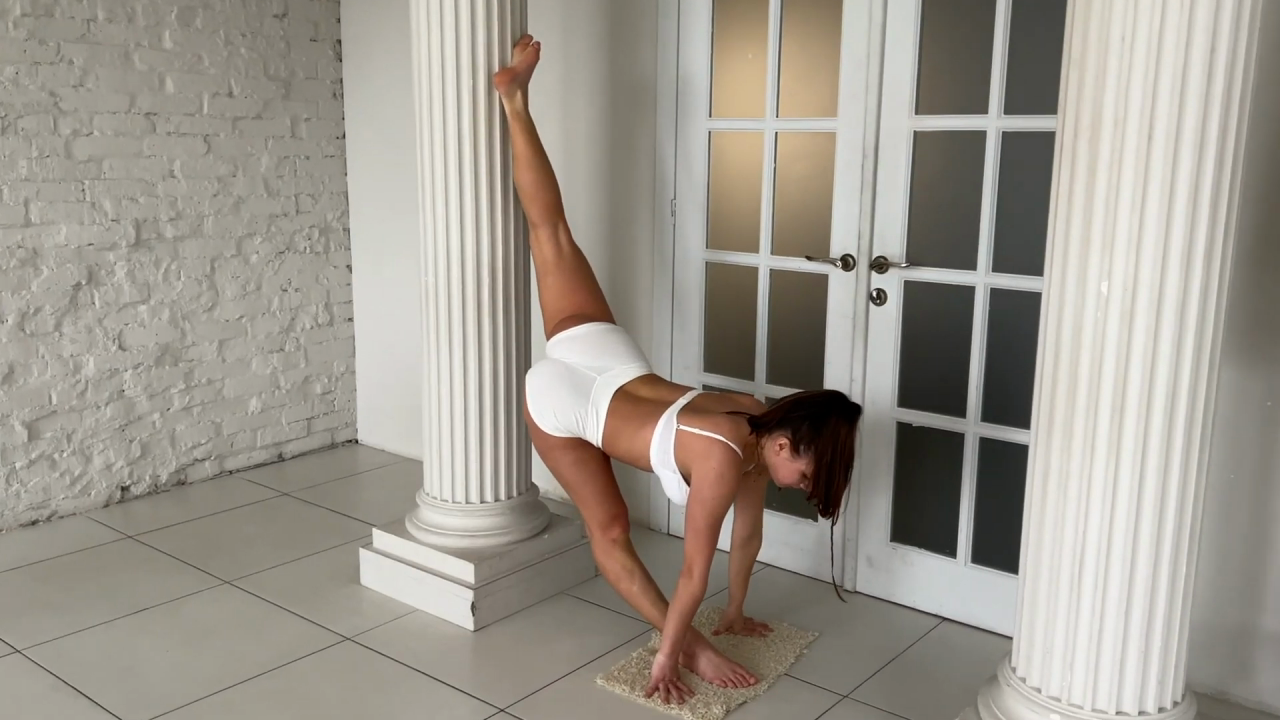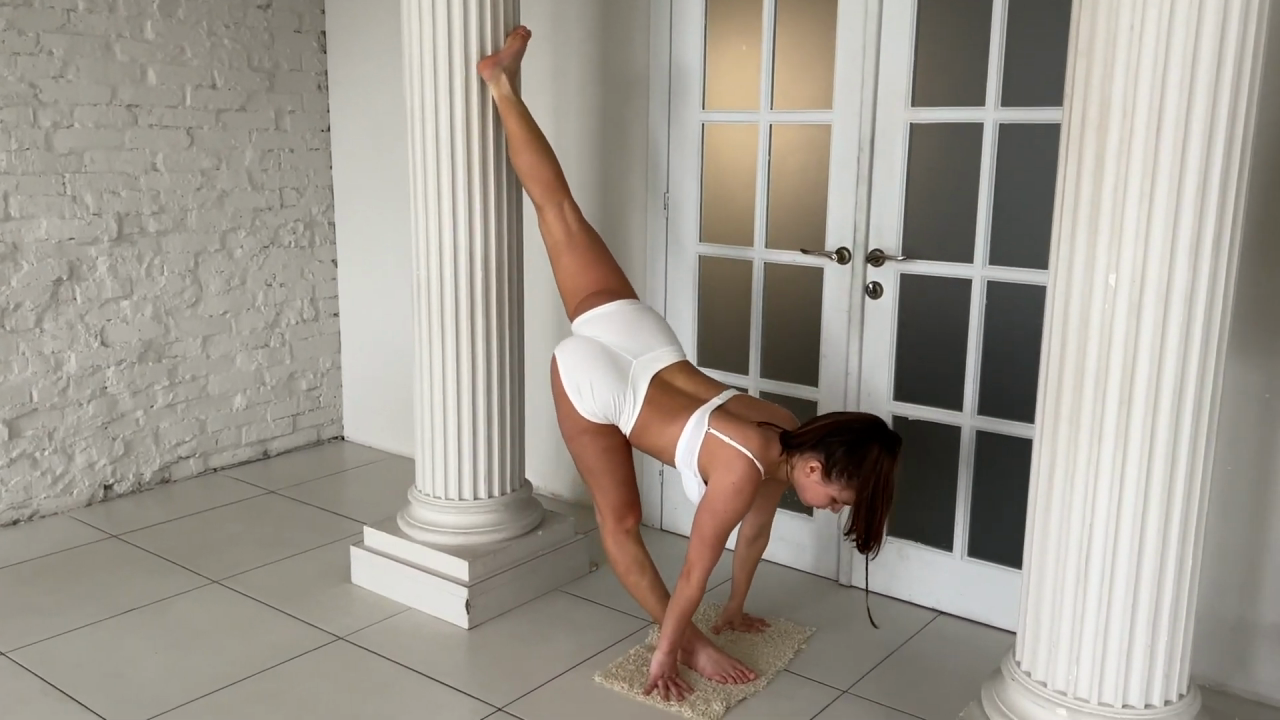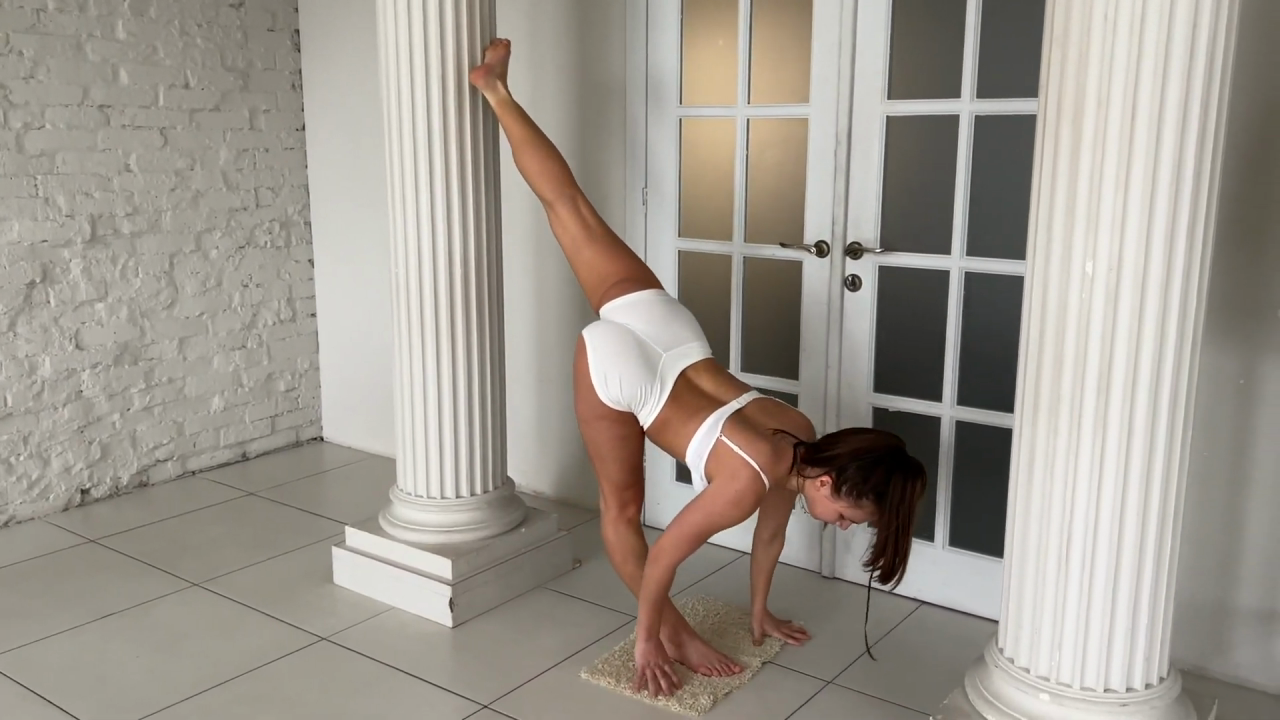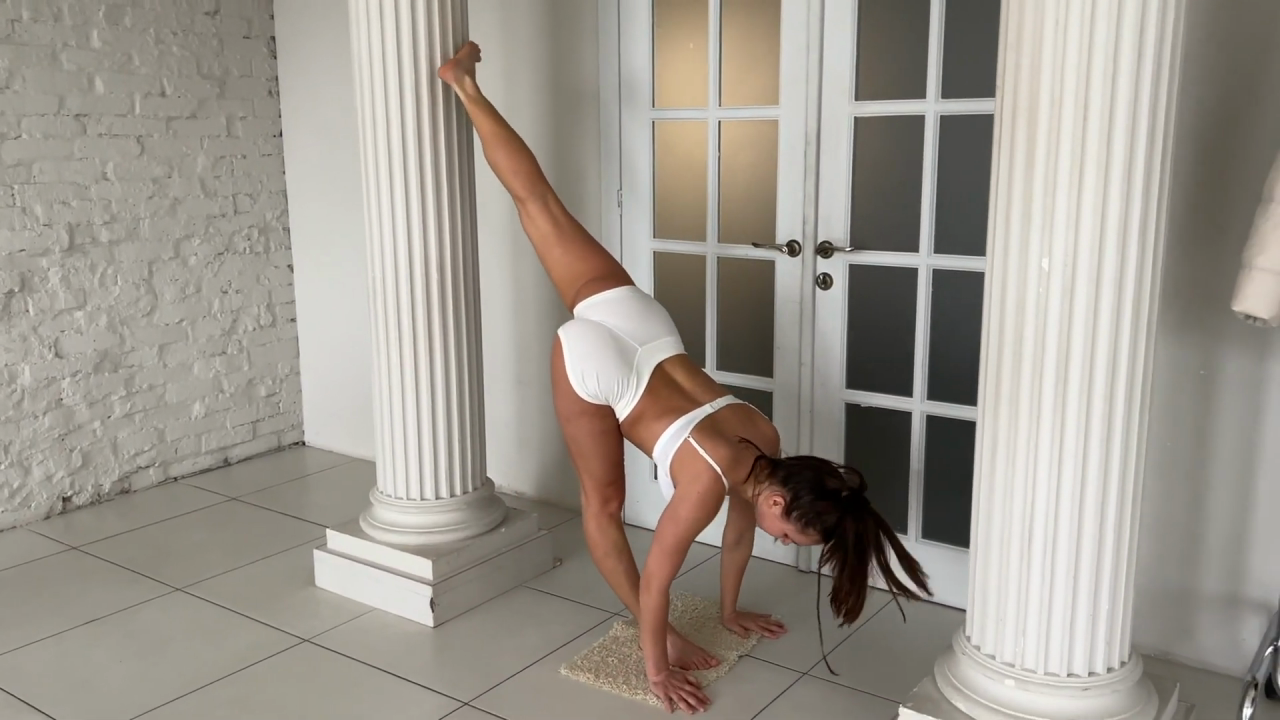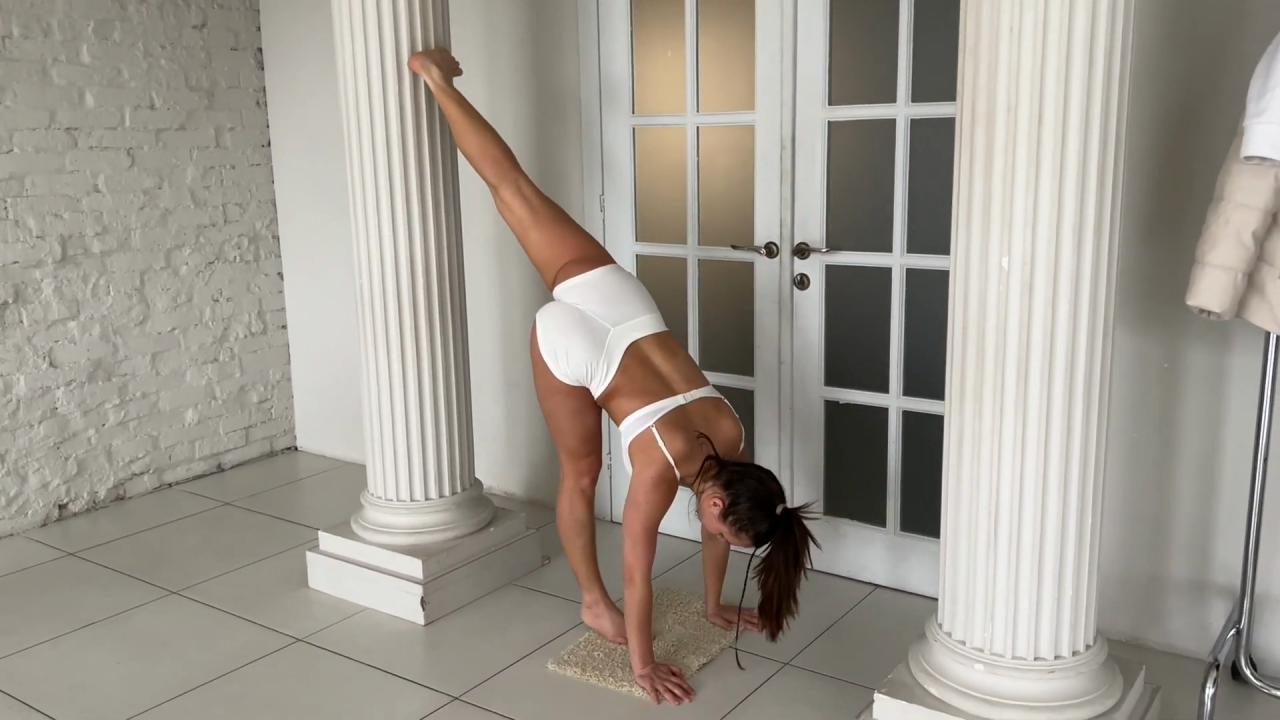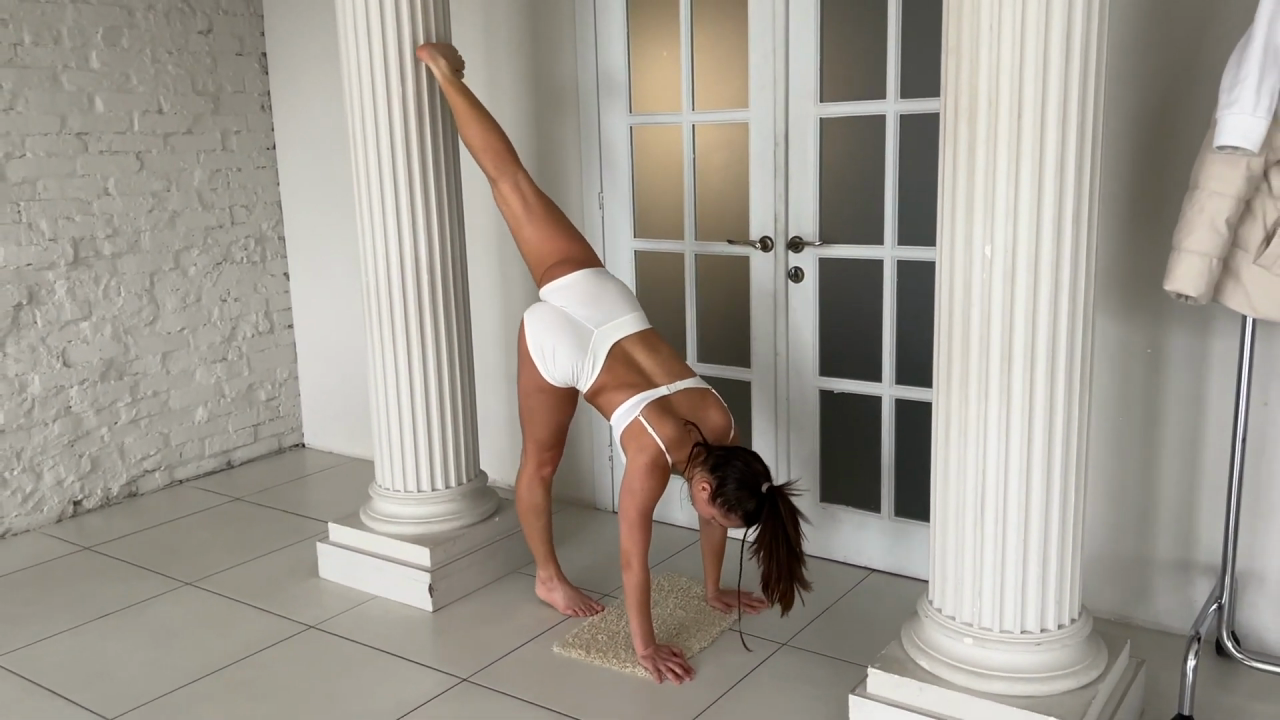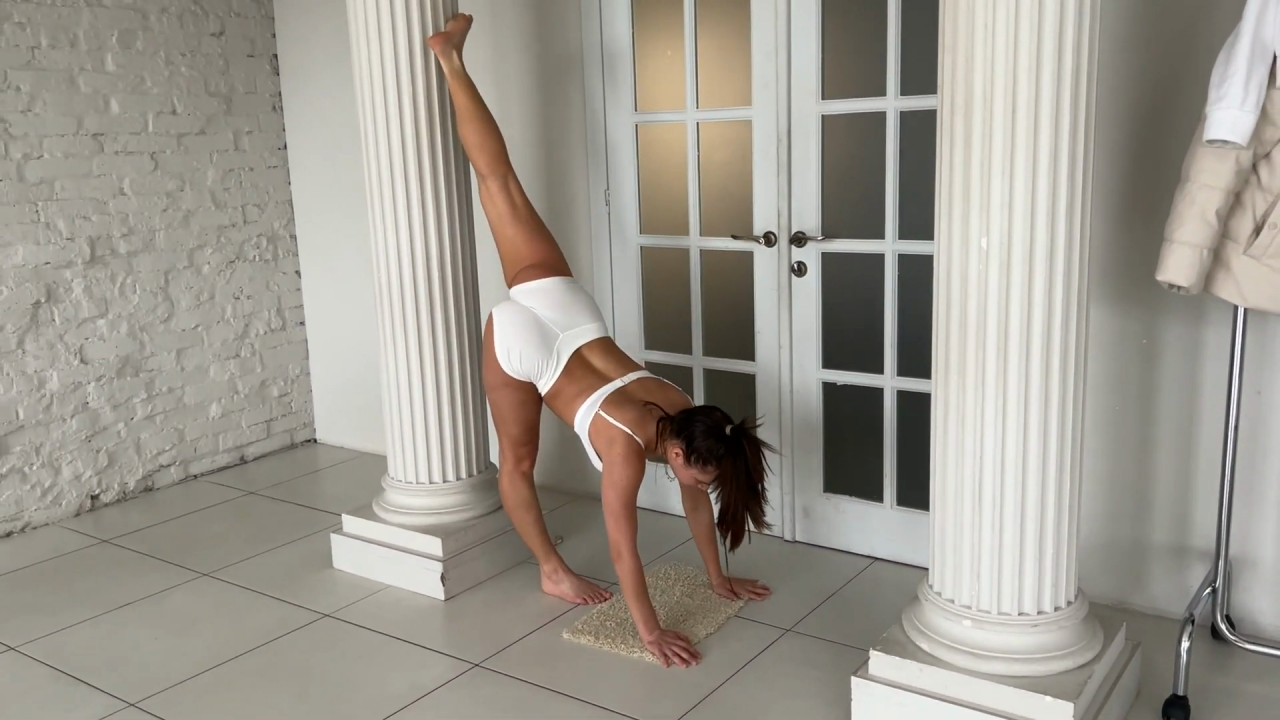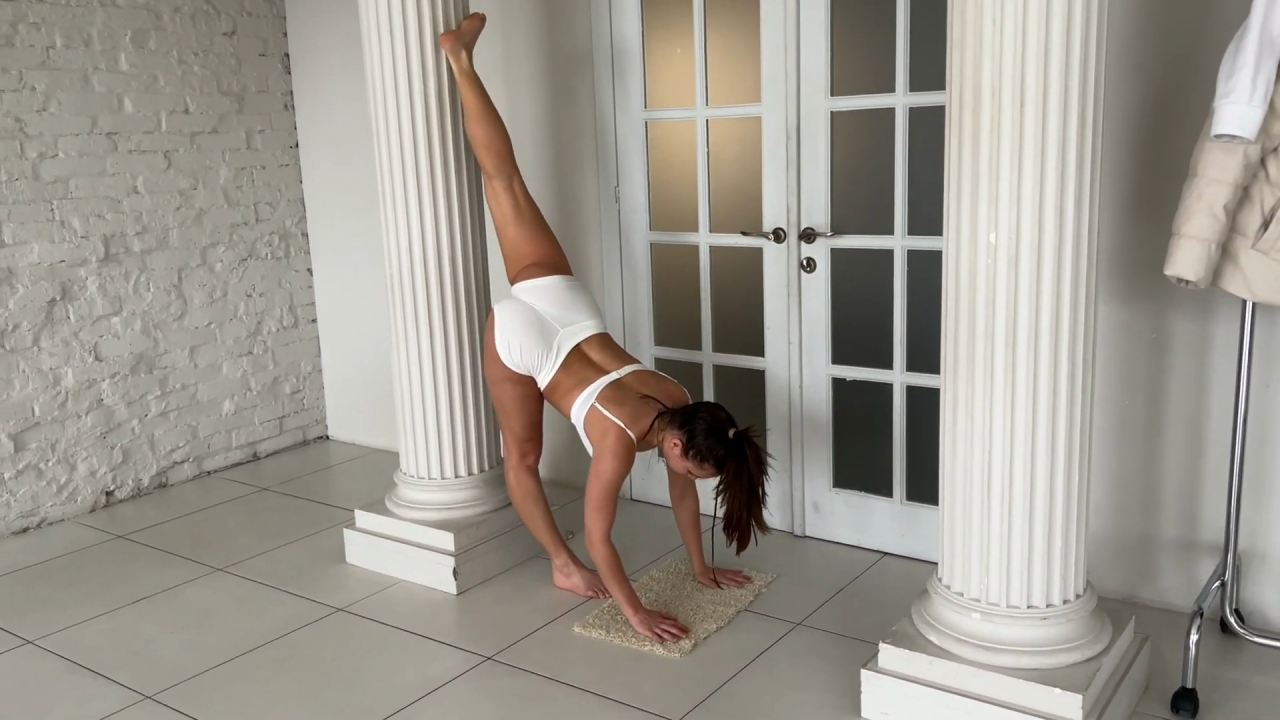
dt=0.5s
person 1, frame 1
left shoulder: (758, 428)
right shoulder: (723, 460)
left elbow: (749, 531)
right elbow: (694, 572)
left wrist: (736, 614)
right wrist: (673, 653)
left hip: (602, 359)
right hip: (559, 396)
left knee: (555, 234)
right knee: (609, 531)
left ankle: (517, 99)
person 1, frame 2
left shoulder: (788, 439)
right shoulder: (744, 470)
left elbow: (756, 530)
right elbow: (695, 572)
left wrist: (736, 609)
right wrist: (670, 652)
left hip: (629, 334)
right hip: (594, 376)
left knee: (562, 210)
right knee: (621, 519)
left ankle: (506, 83)
person 1, frame 3
left shoulder: (801, 442)
right shoulder: (748, 481)
left elbow: (771, 531)
right elbow: (659, 560)
left wrist: (760, 613)
right wrist: (650, 643)
left hip: (656, 320)
right hip: (620, 363)
left knee: (571, 207)
right knee: (621, 509)
left ankle: (497, 89)
person 1, frame 4
left shoulder: (766, 446)
right shoulder: (707, 484)
left elbow: (740, 529)
right elbow: (655, 580)
left wrist: (731, 610)
left hip: (628, 314)
right hip: (593, 358)
left knee: (542, 204)
person 1, frame 5
left shoulder: (729, 444)
right shoulder: (660, 470)
left elbow: (713, 531)
right elbow: (637, 576)
left wrist: (715, 605)
right wrist: (643, 665)
left hip: (612, 296)
right hip: (573, 338)
left knee: (515, 187)
right knee: (580, 475)
left ankle: (439, 78)
person 1, frame 6
left shoulder: (720, 432)
right shoulder: (654, 457)
left elbow: (712, 519)
right elbow: (633, 561)
left wrist: (715, 590)
right wrist: (645, 647)
left hip: (599, 300)
right hip: (561, 338)
left knee: (514, 183)
right knee: (541, 463)
left ankle: (445, 68)
person 1, frame 7
left shoulder: (684, 418)
right shoulder: (628, 448)
left elbow: (697, 504)
right elbow: (624, 550)
left wrist: (718, 576)
right wrist: (650, 632)
left hip: (557, 304)
right hip: (521, 338)
left knee: (502, 185)
right knee: (518, 462)
left ankle: (453, 59)
person 1, frame 8
left shoulder: (681, 410)
right shoulder: (621, 438)
left elbow: (681, 492)
right elbow: (599, 534)
left wrist: (700, 566)
right wrist: (637, 614)
left hip: (556, 298)
right hip: (521, 332)
left knee: (506, 179)
right knee: (523, 456)
left ankle: (463, 57)
